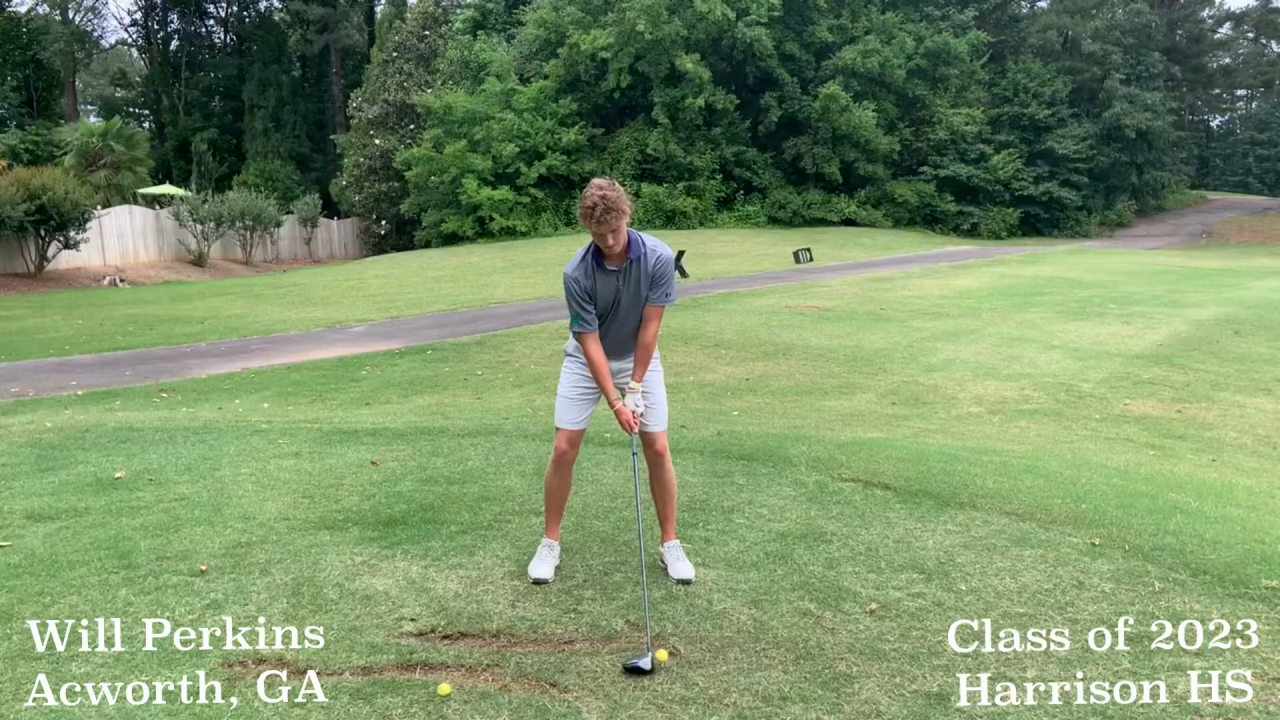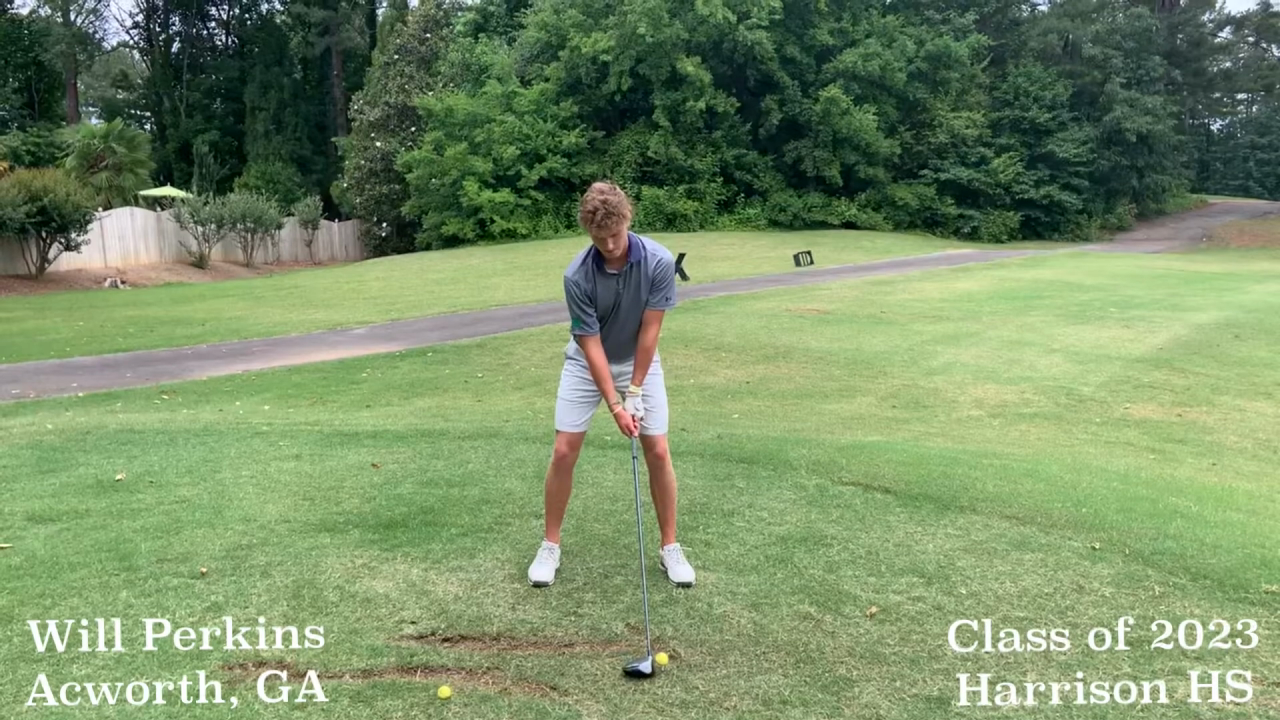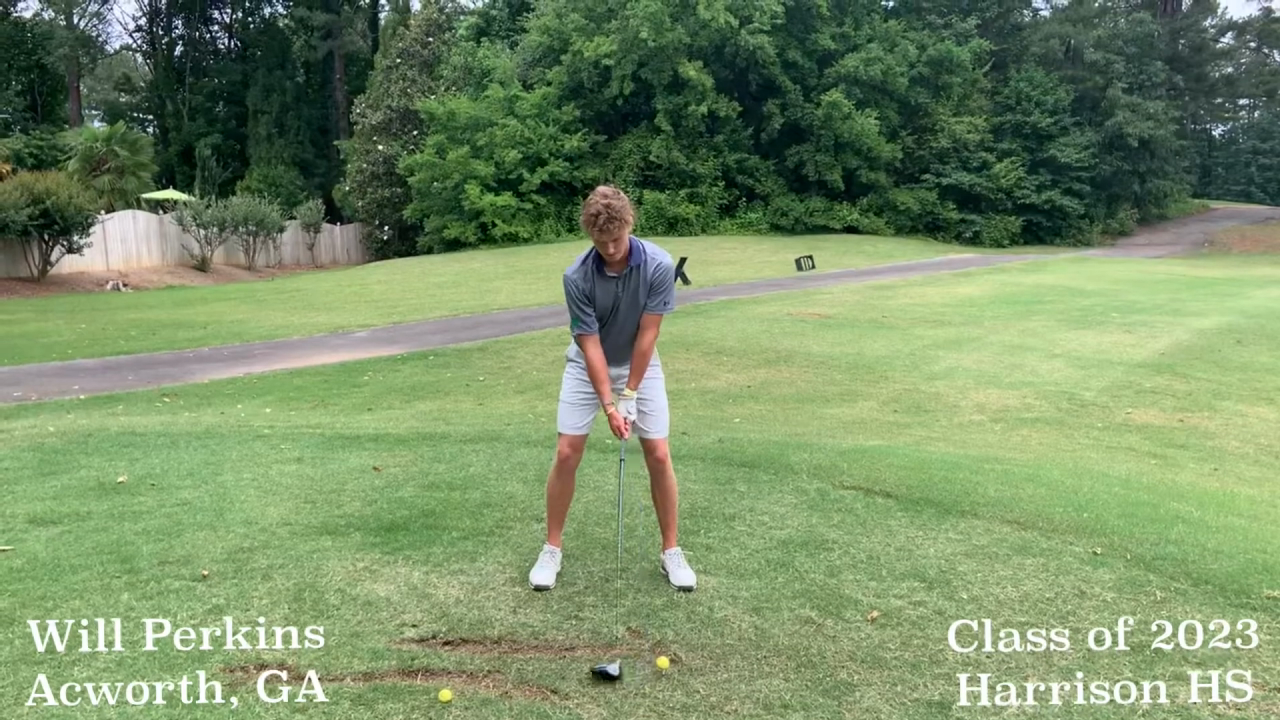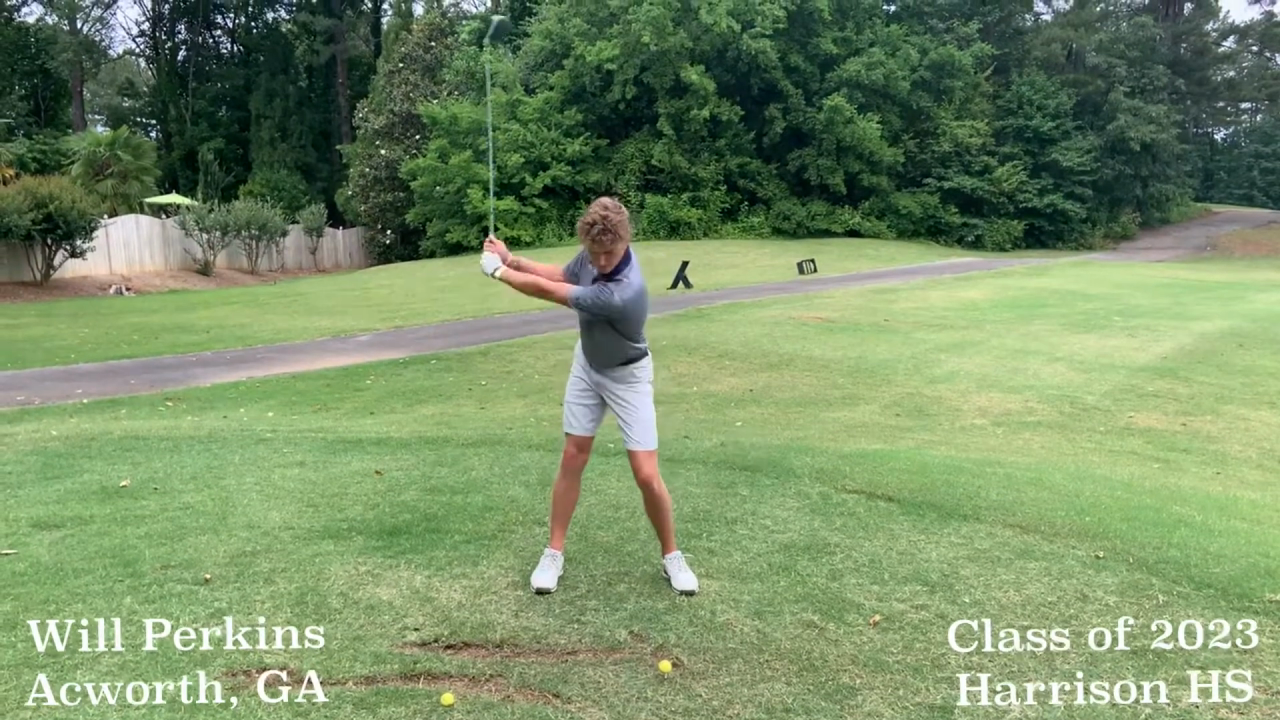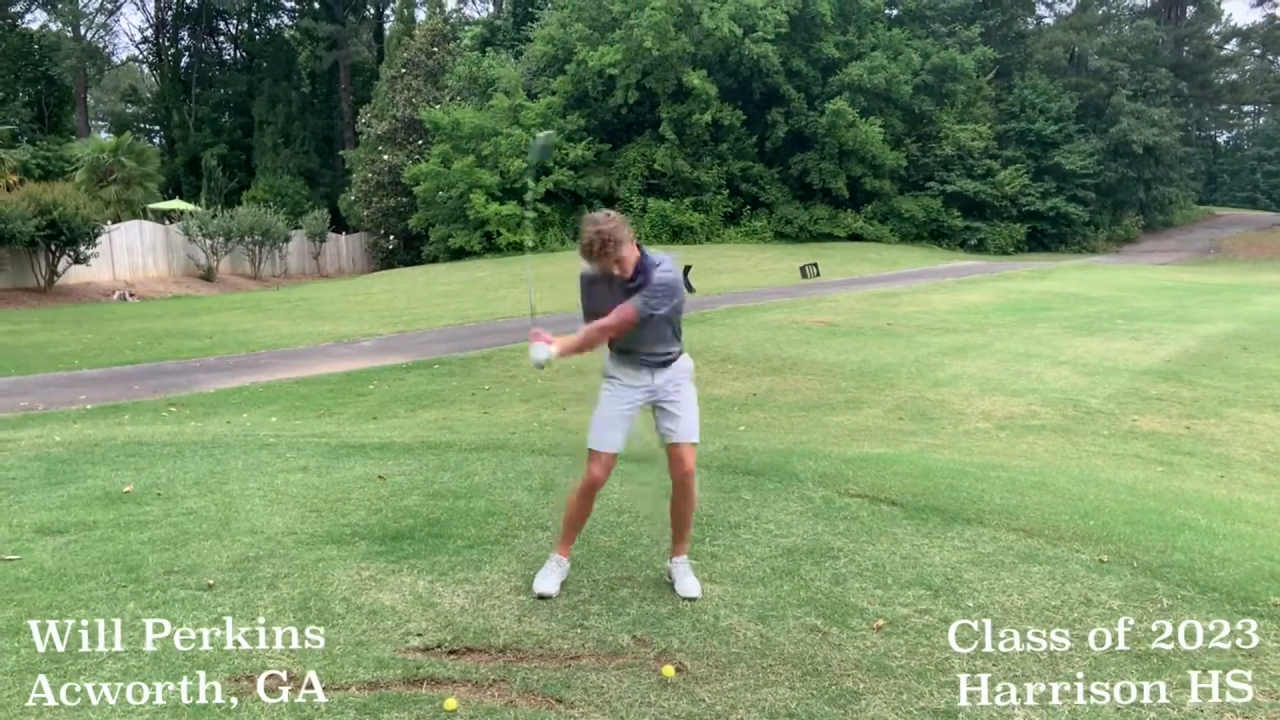
dt=0.5s
person 1, frame 1
left shoulder: (659, 257)
right shoulder: (577, 273)
left elbow: (649, 327)
right elbow: (590, 340)
left wrist: (635, 386)
right wrist: (614, 401)
left hip: (639, 359)
right hip: (586, 360)
left knee: (657, 450)
right knee: (563, 449)
left ankle: (670, 544)
right ankle: (550, 543)
person 1, frame 2
left shoulder: (659, 261)
right shoulder: (577, 275)
left elbow: (650, 330)
right elbow: (591, 343)
left wrist: (635, 391)
right wrist: (615, 405)
left hip: (640, 362)
right hip: (586, 363)
left knee: (658, 453)
right knee: (564, 452)
left ankle: (670, 547)
right ankle: (550, 546)
person 1, frame 3
left shoulder: (659, 266)
right shoulder: (577, 276)
left elbow: (646, 336)
right elbow: (590, 342)
left wrist: (629, 394)
right wrist: (608, 405)
left hip: (639, 365)
right hip: (588, 367)
left knee: (659, 457)
right knee: (567, 455)
left ankle: (671, 551)
right ankle: (552, 549)
person 1, frame 4
left shoulder: (623, 295)
right shoulder: (592, 254)
left elbow: (549, 291)
right elbow: (561, 276)
left wrist: (500, 271)
right wrist: (510, 258)
left hip: (627, 376)
right hip: (587, 365)
left knee: (646, 473)
right knee: (573, 459)
left ankle: (672, 555)
right ankle: (554, 552)
person 1, frame 5
left shoulder: (664, 274)
right shoulder: (601, 275)
left elbow: (609, 327)
left wrist: (560, 346)
right wrist: (560, 345)
left hip: (670, 369)
right hip: (625, 374)
left knee: (684, 470)
right knee: (596, 473)
left ankle: (679, 559)
right ankle: (561, 556)
